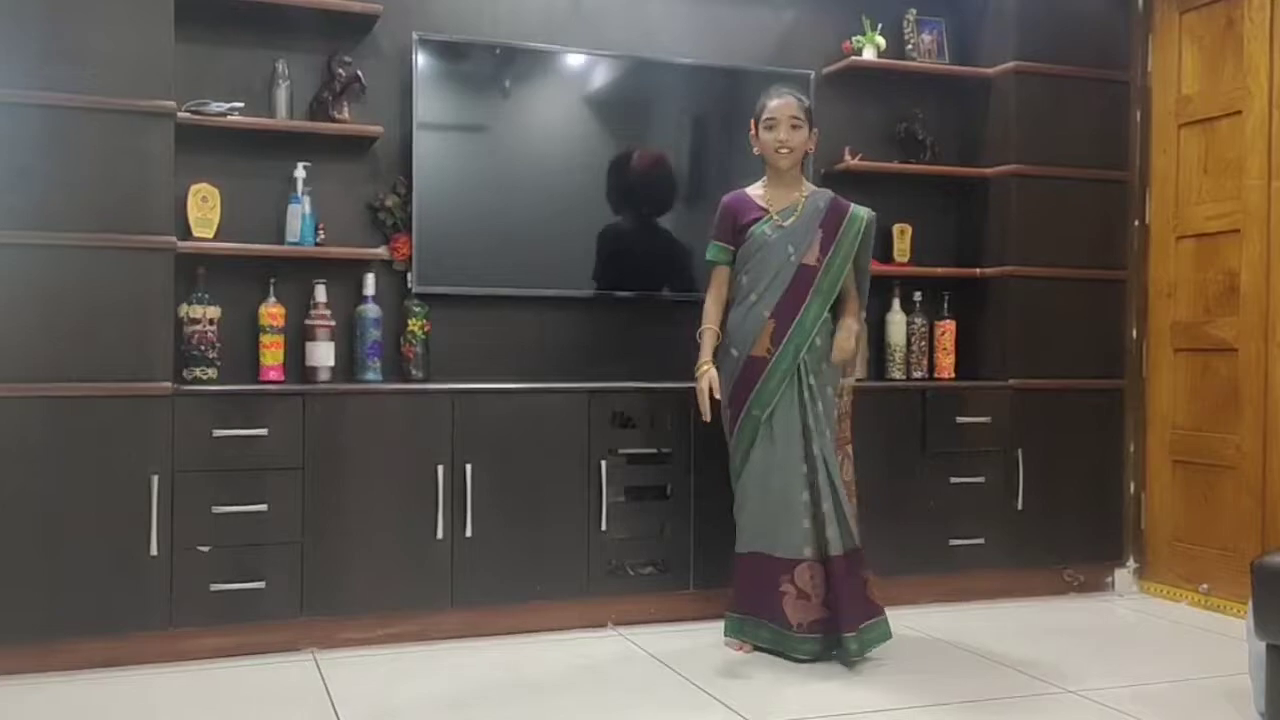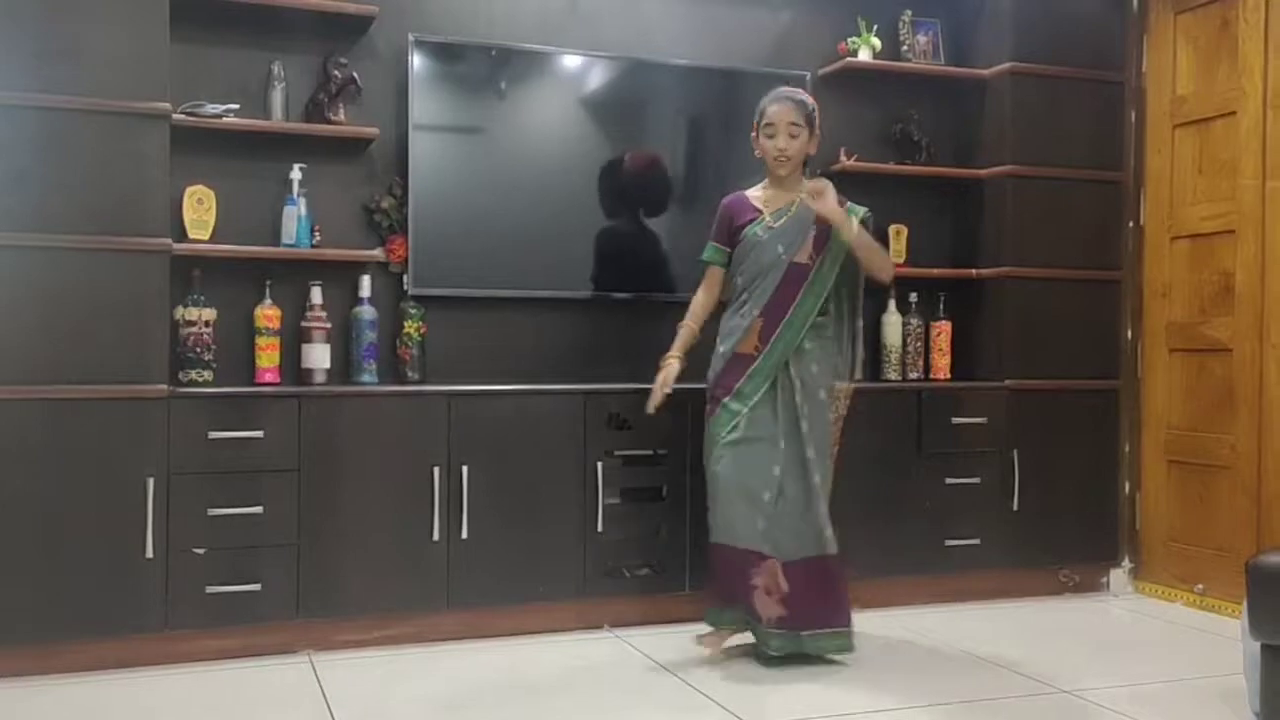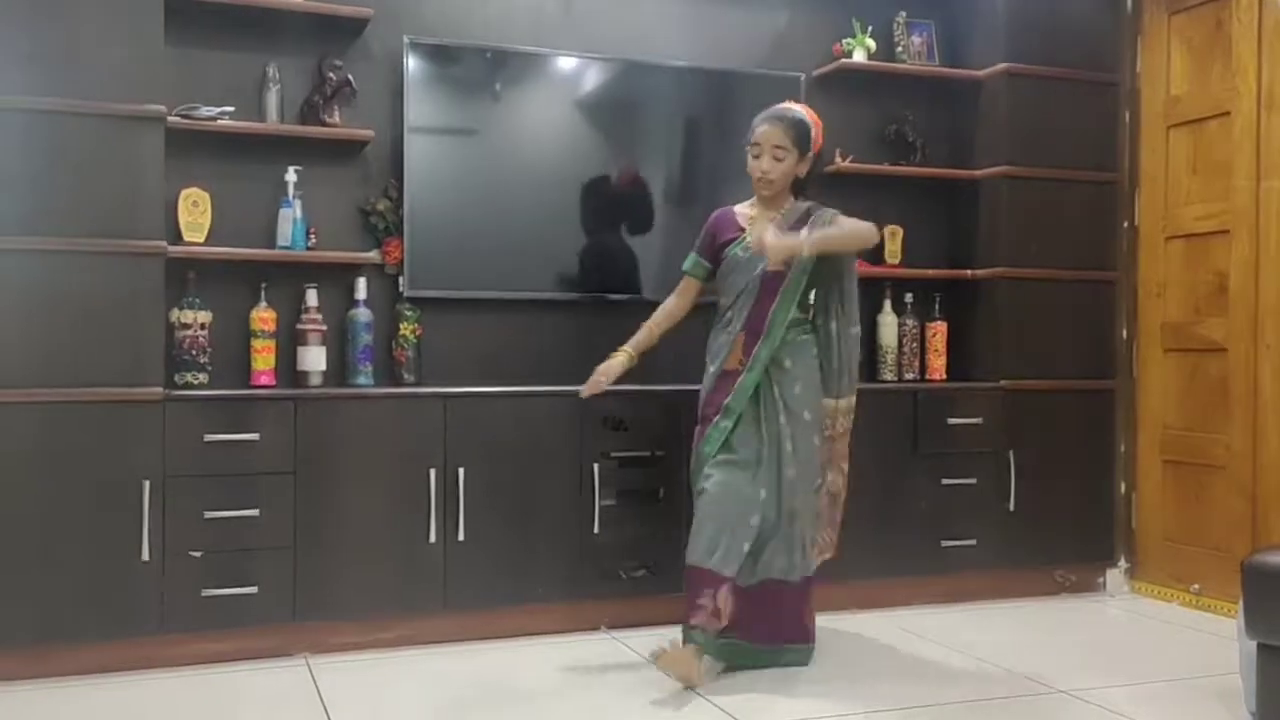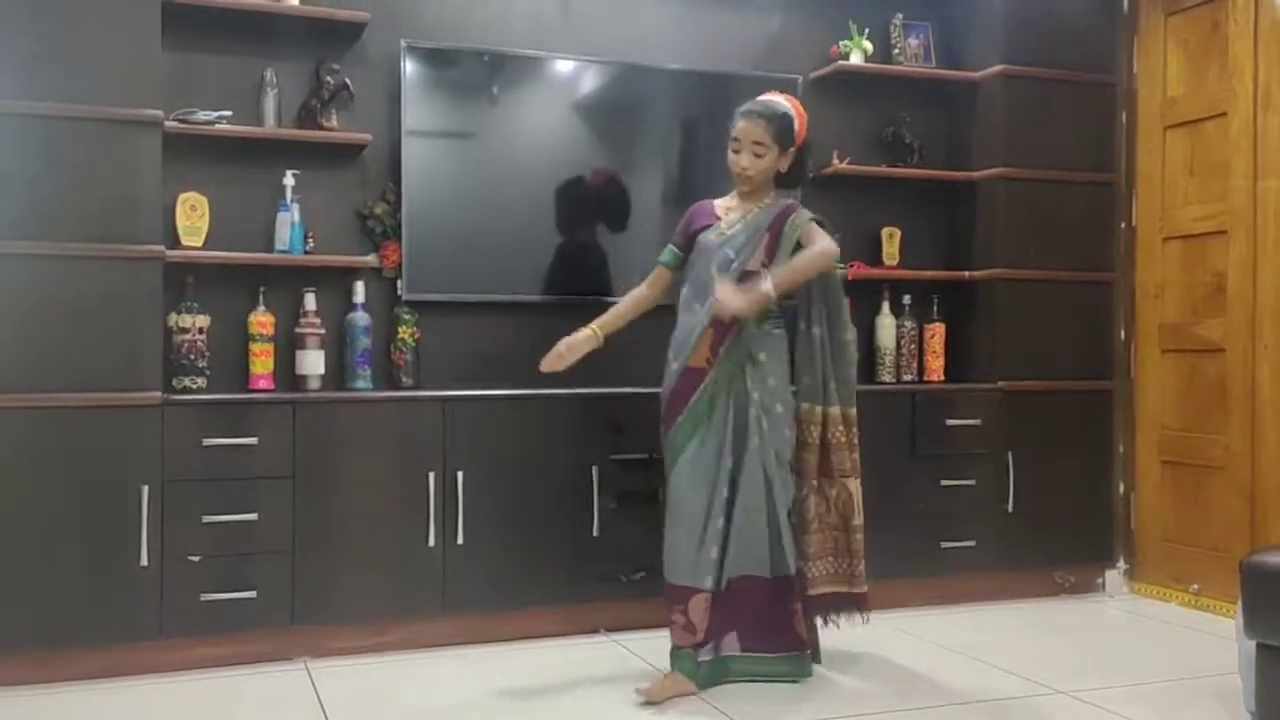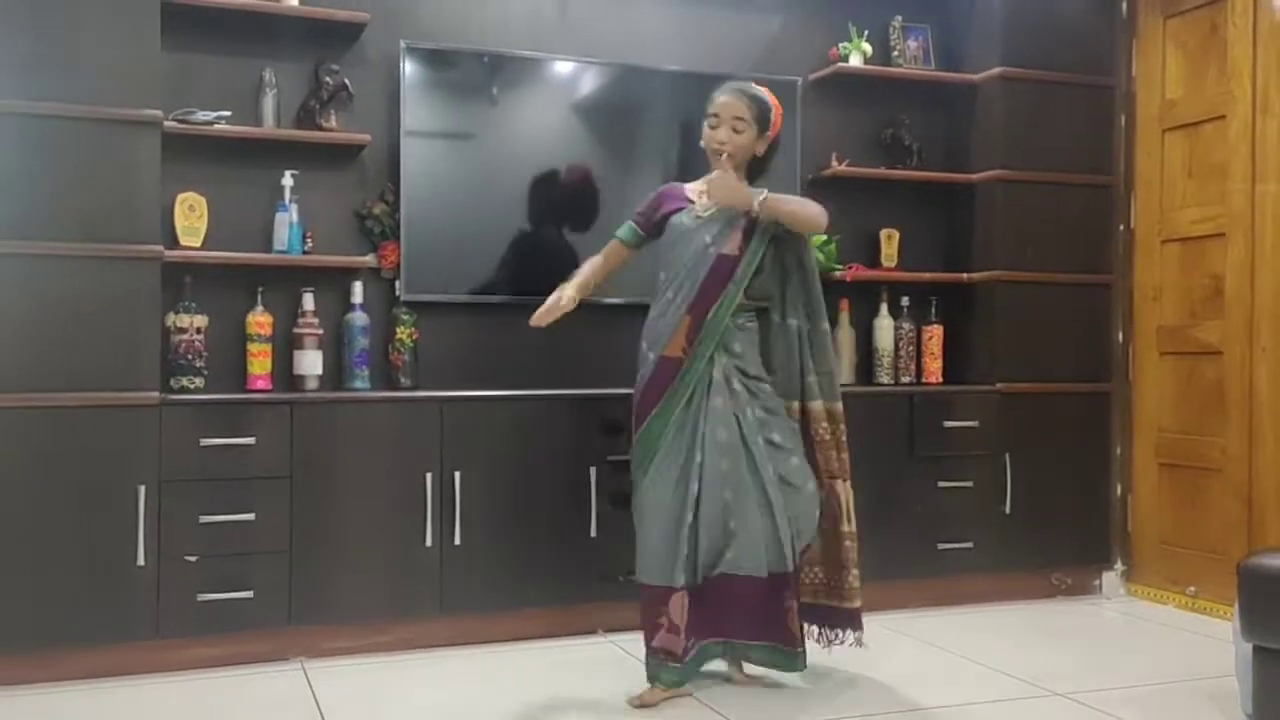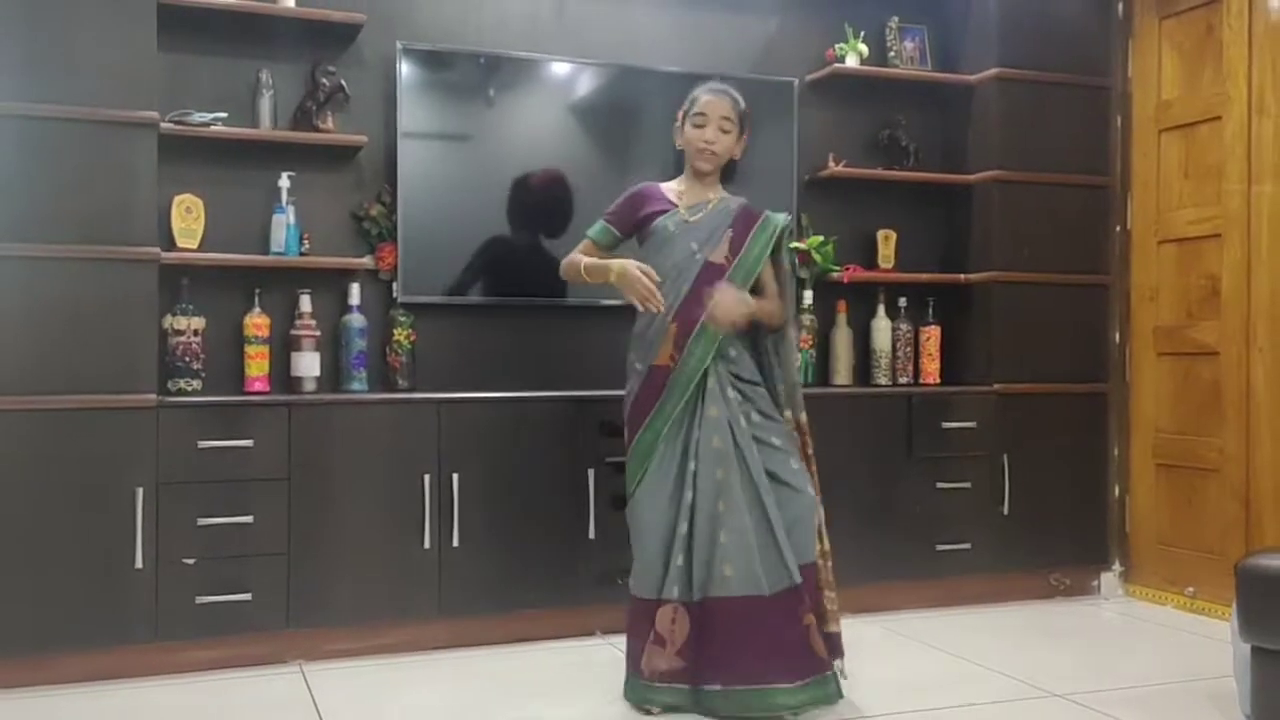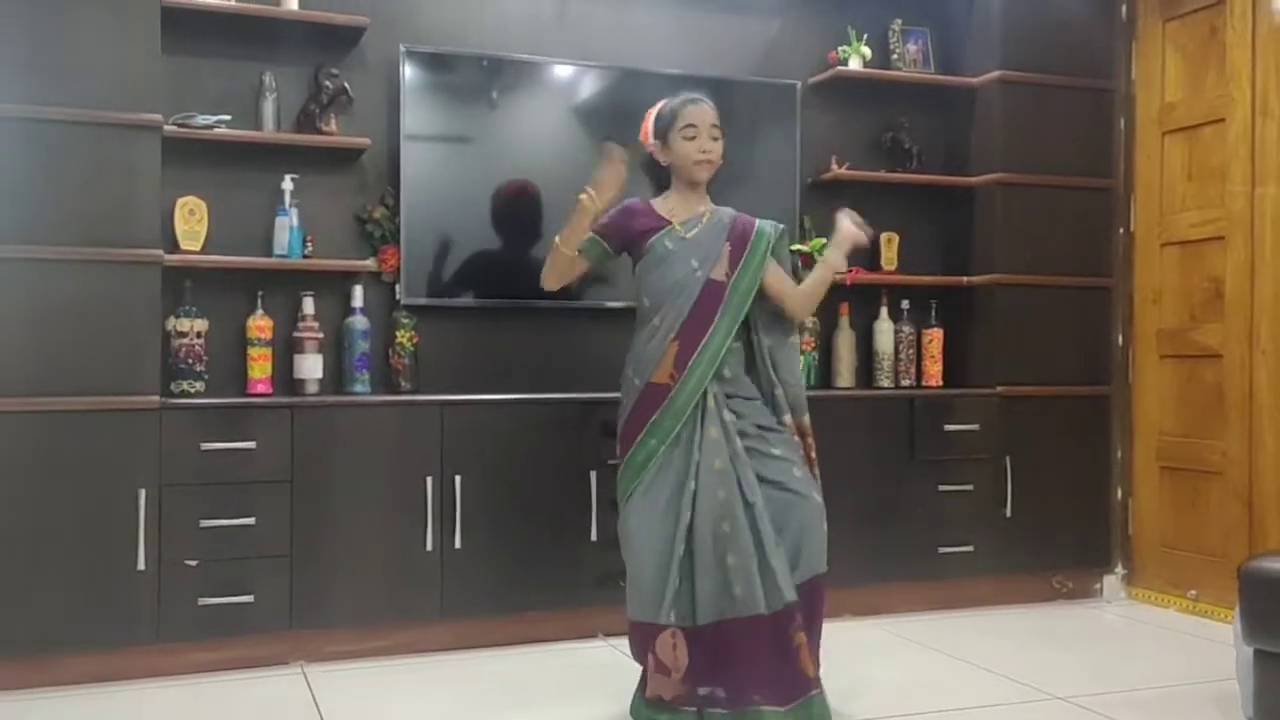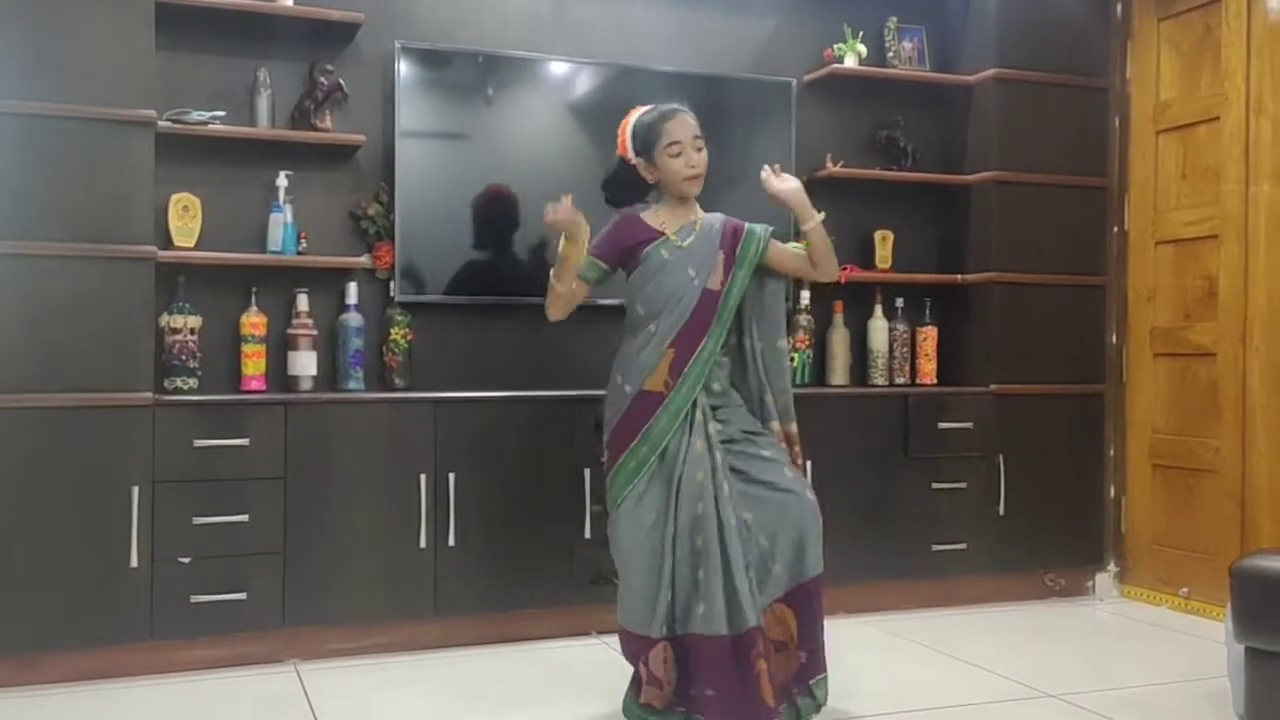
dt=0.2s
person 1, frame 1
left shoulder: (836, 213)
right shoulder: (735, 207)
left elbow: (850, 289)
right elbow: (718, 291)
left wrist: (849, 323)
right wrist: (706, 358)
left hip: (807, 364)
right hip: (751, 365)
left knee: (808, 485)
right knee: (763, 485)
left ankle: (808, 618)
right ankle: (762, 617)
person 1, frame 2
left shoulder: (828, 207)
right shoulder: (735, 208)
left elbow: (884, 271)
right elbow: (709, 290)
left wrist: (841, 221)
right wrist: (675, 356)
left hip: (803, 364)
right hip: (743, 362)
left knee: (795, 484)
right knee: (737, 475)
left ankle: (788, 618)
right ankle: (743, 610)
person 1, frame 3
left shoulder: (812, 222)
right shoulder: (722, 223)
left elbow: (867, 234)
right elbow: (681, 298)
left wrist: (794, 245)
right wrist: (626, 355)
left hip: (790, 382)
right hip: (732, 380)
left knee: (781, 502)
right knee: (725, 498)
left ankle: (768, 635)
right ankle: (703, 642)
person 1, frame 4
left shoulder: (791, 220)
right shoulder: (701, 216)
left elbow: (827, 253)
right elbow: (653, 287)
left wrist: (757, 295)
right wrist: (591, 335)
left hip: (758, 381)
right hip: (696, 382)
left knee: (760, 502)
right knee: (696, 504)
left ankle: (763, 644)
right ankle: (693, 659)
person 1, frame 5
left shoulder: (765, 208)
right shoulder: (669, 199)
left elbow: (819, 219)
right elbow: (608, 258)
left wrist: (746, 200)
right wrist: (571, 289)
left hip: (739, 374)
right hip: (671, 376)
left knee: (761, 494)
right knee: (669, 504)
left ankle: (740, 636)
right ankle: (673, 664)
person 1, frame 6
left shoulder: (752, 222)
right shoulder: (645, 201)
left elbow: (779, 310)
right elbow: (573, 263)
left wrist: (745, 306)
right wrist: (611, 268)
left hip: (734, 384)
right hip: (664, 385)
left knee: (778, 504)
right knee: (667, 516)
person 1, frame 7
left shoulder: (744, 232)
right shoulder: (636, 216)
left elbow: (795, 306)
right elbow: (553, 277)
left wrist: (838, 249)
right wrist: (589, 209)
left hip: (733, 399)
right hip: (661, 403)
left knee: (792, 509)
right knee: (663, 536)
person 1, frame 8
left shoulder: (735, 236)
right shoulder: (630, 230)
left elbow: (824, 270)
right elbow: (558, 308)
left wrist: (803, 209)
right wrist: (571, 243)
left hip: (720, 409)
right hip: (649, 413)
left knee: (788, 511)
right knee: (655, 544)
